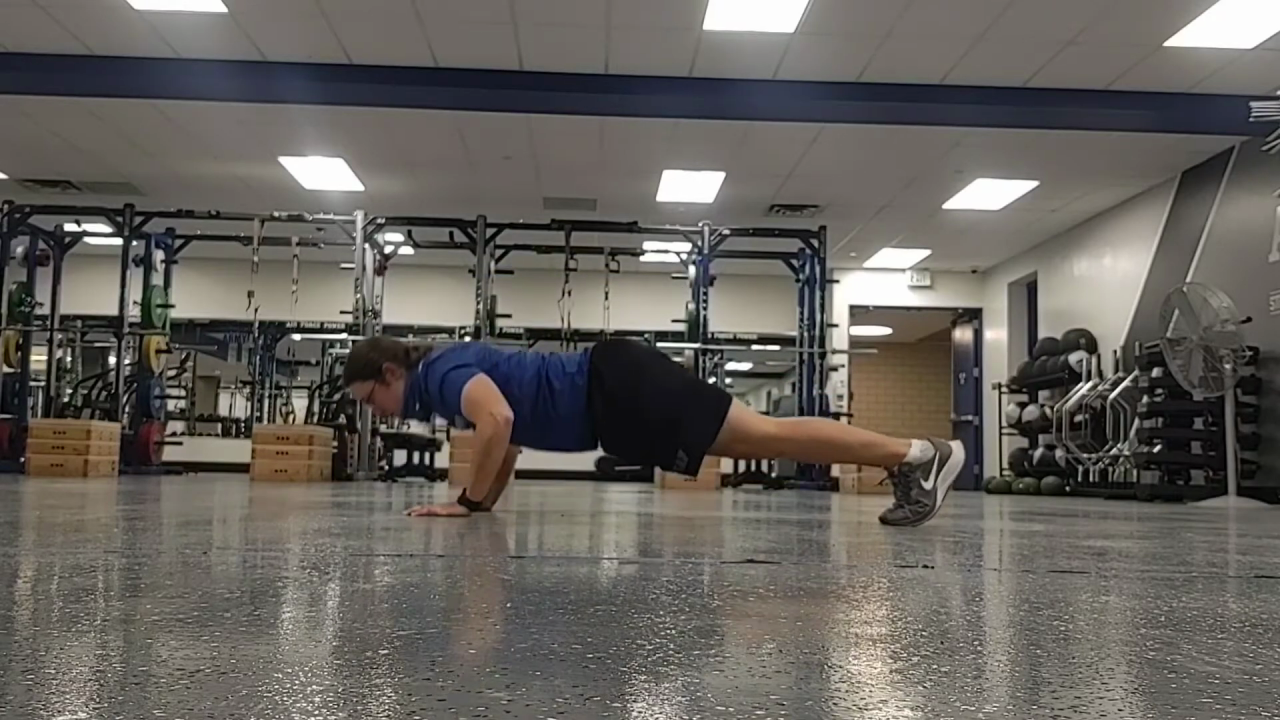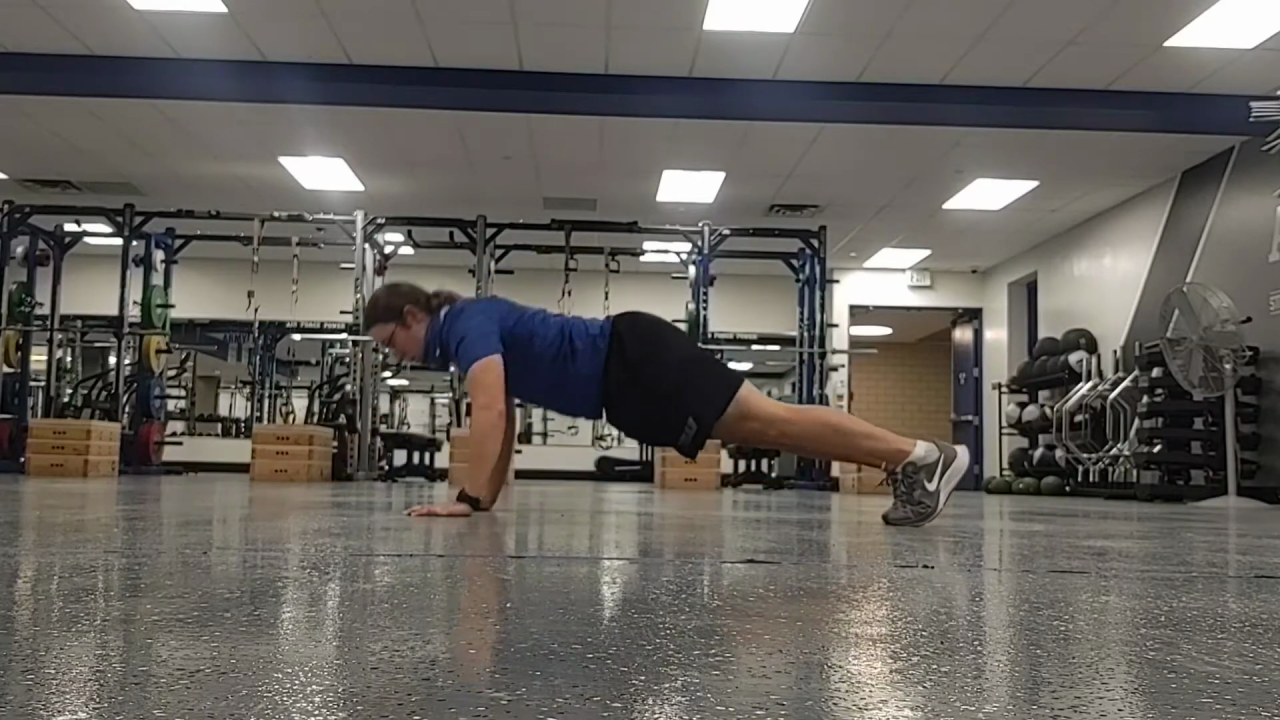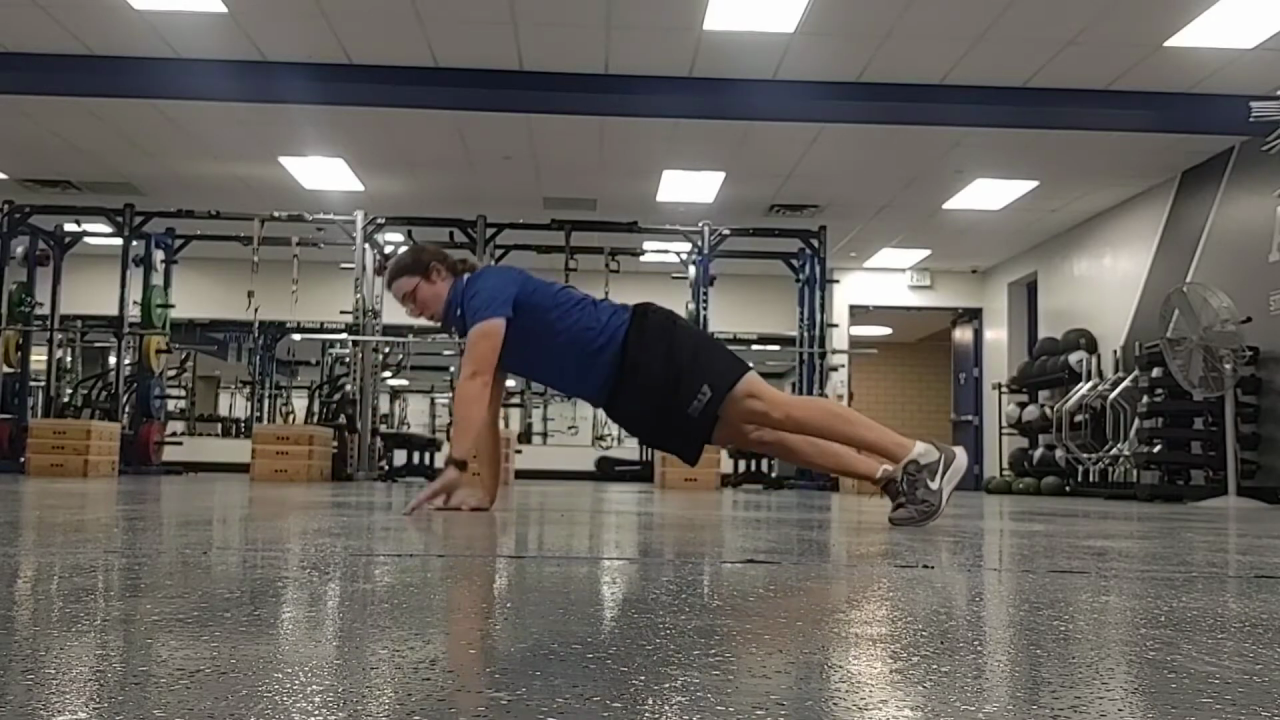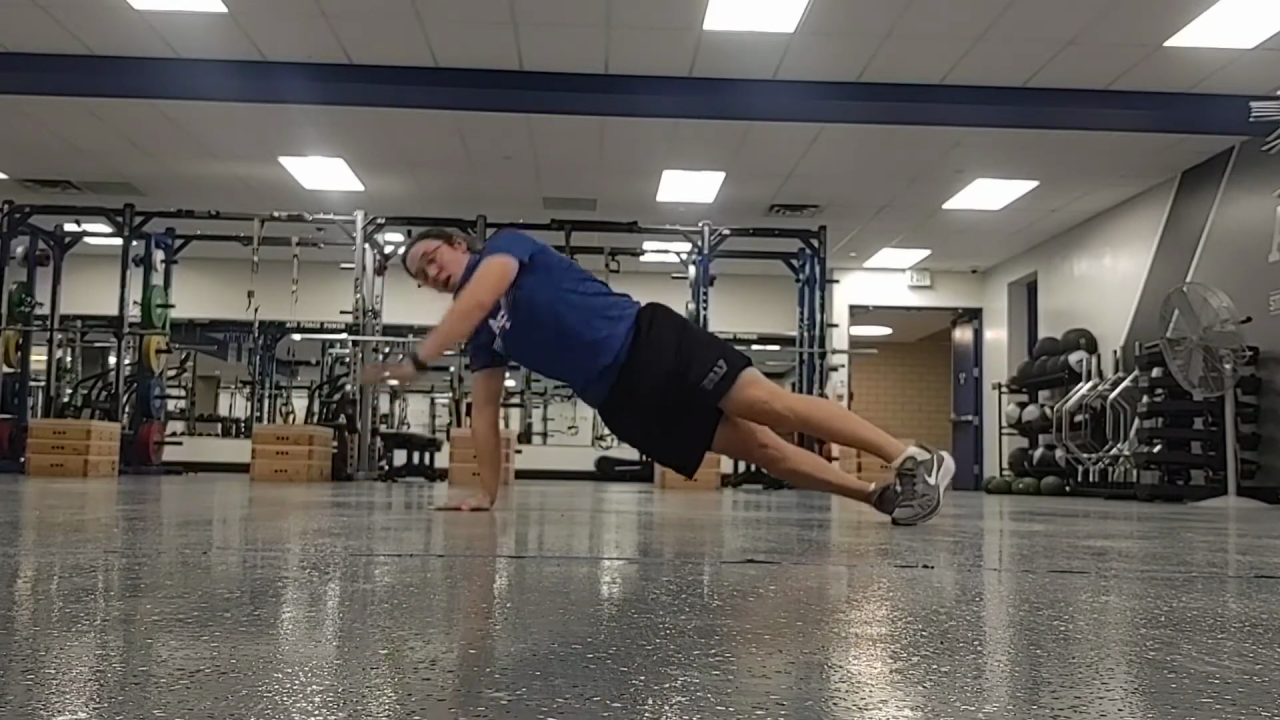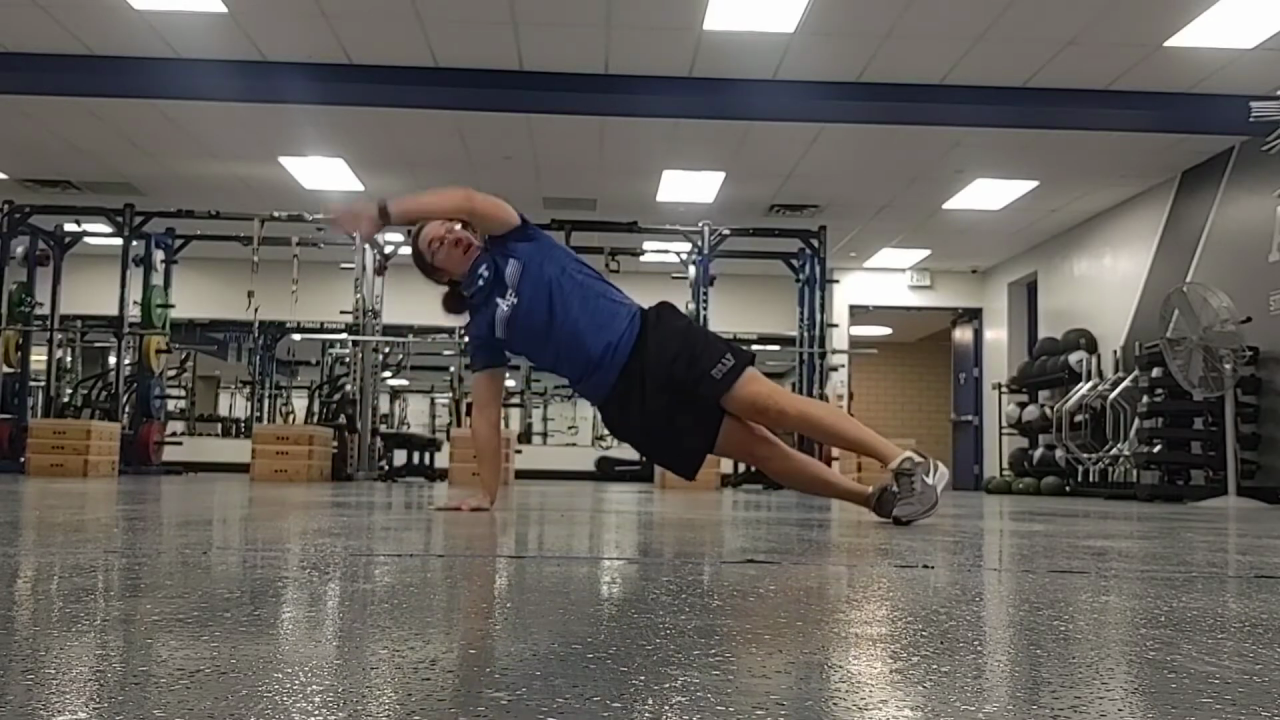
dt=0.2s
person 1, frame 1
left shoulder: (442, 371)
right shoulder: (448, 375)
left elbow: (498, 423)
right elbow: (507, 438)
left wrist: (468, 500)
right wrist: (485, 498)
left hip: (619, 384)
right hip: (612, 399)
left knee: (761, 434)
right knee: (756, 442)
left ankle: (921, 455)
right ankle: (906, 461)
person 1, frame 2
left shoulder: (466, 323)
right shoulder: (460, 340)
left elbow: (490, 414)
right elbow: (503, 425)
left wrist: (471, 495)
right wrist: (490, 494)
left hip: (635, 356)
right hip: (626, 393)
left knee: (766, 419)
right knee: (760, 433)
left ankle: (924, 455)
right ankle: (897, 466)
person 1, frame 3
left shoulder: (488, 281)
right shoulder: (474, 330)
left elbow: (475, 379)
right elbow: (487, 409)
left wrist: (455, 467)
right wrist: (486, 491)
left hip: (646, 345)
right hip: (628, 396)
left knee: (769, 410)
right knee: (753, 436)
left ankle: (922, 457)
right ankle: (891, 478)
person 1, frame 4
left shoulder: (502, 255)
right shoulder: (486, 336)
left elbow: (481, 292)
right elbow: (485, 413)
left wrist: (417, 360)
right wrist: (488, 493)
left hip: (654, 342)
right hip: (623, 401)
left knee: (770, 403)
right knee: (755, 445)
left ankle: (912, 459)
right ankle: (882, 493)
person 1, frame 5
left shoulder: (512, 244)
right shoulder: (482, 329)
left elbow: (467, 201)
right elbow: (486, 416)
left wrist: (384, 213)
right wrist: (486, 492)
left hip: (653, 345)
right hip: (623, 402)
left knee: (768, 402)
right knee: (755, 449)
left ankle: (904, 462)
right ankle: (879, 496)
